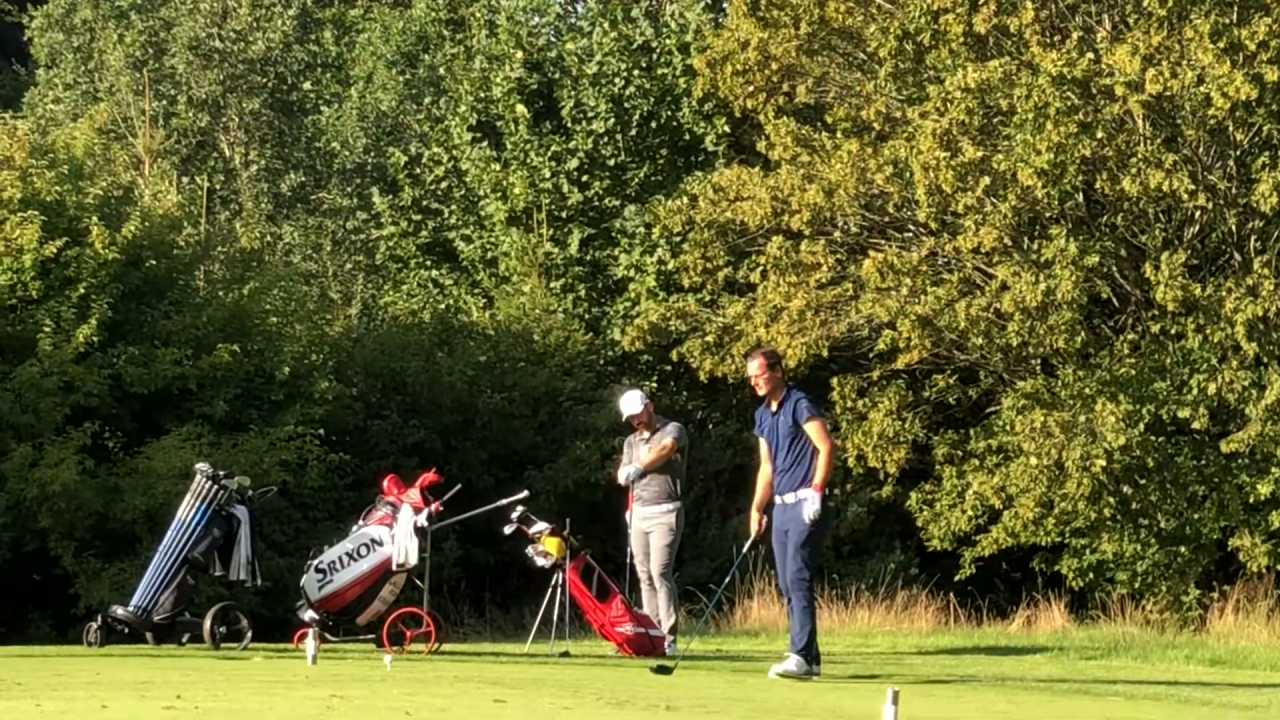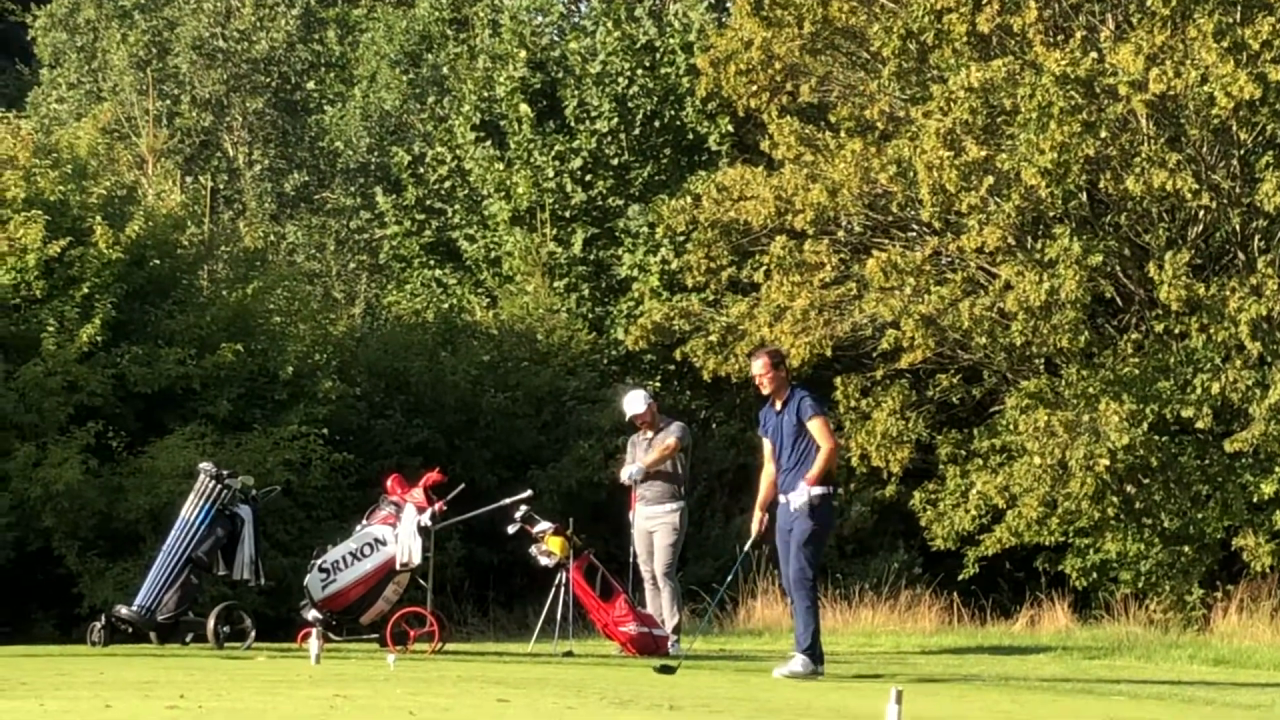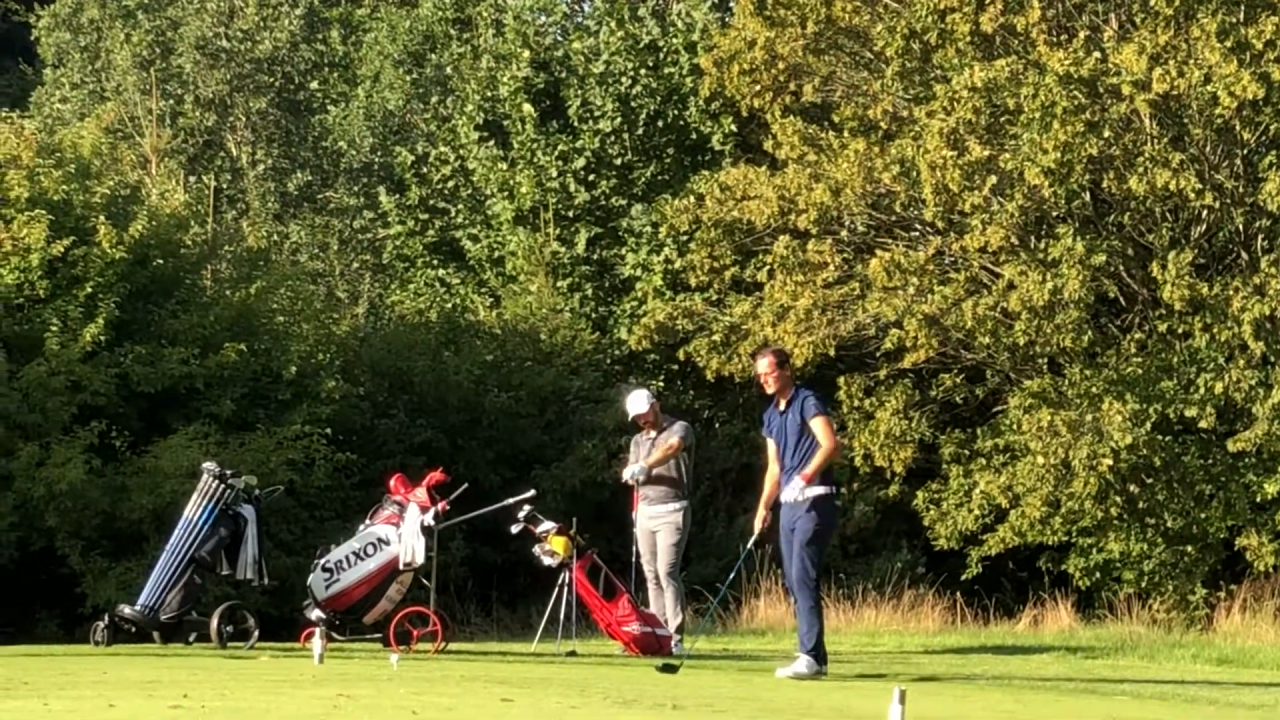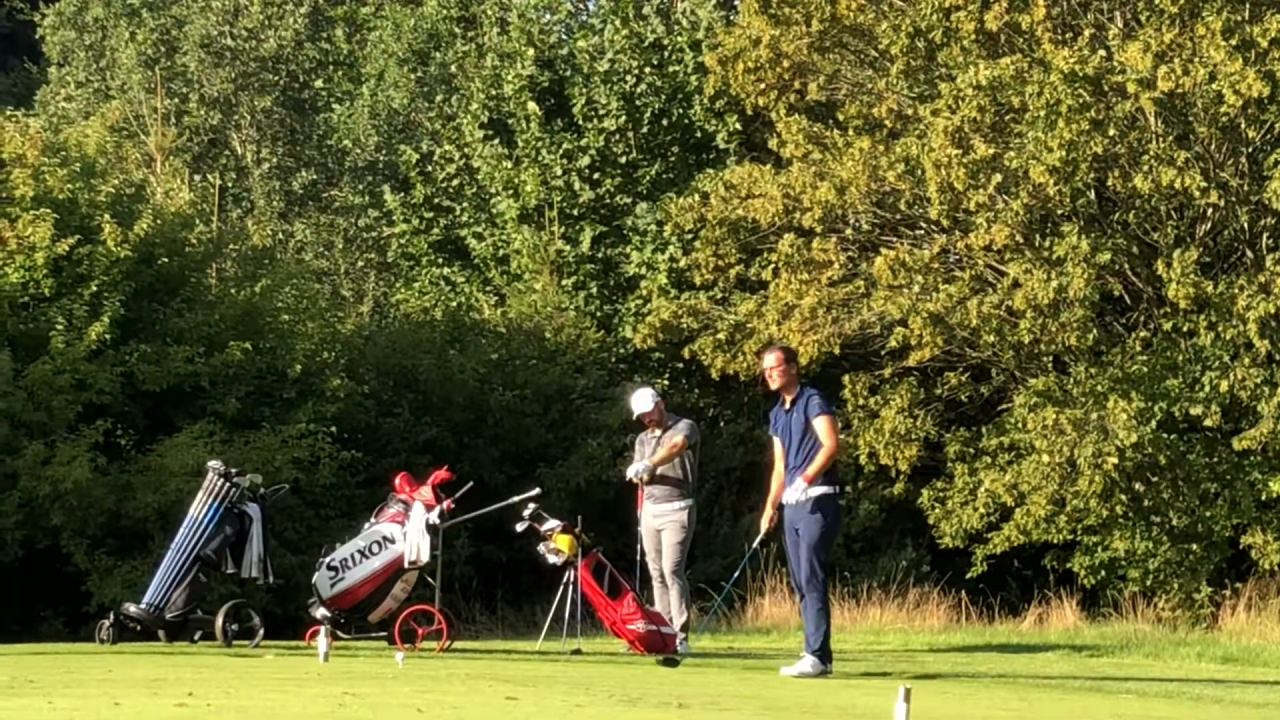
dt=0.1s
person 1, frame 1
left shoulder: (800, 403)
right shoulder: (762, 414)
left elbow: (826, 448)
left wrist: (816, 492)
right wrist: (756, 509)
left hip: (805, 504)
right hip: (781, 505)
left knee: (798, 579)
right knee: (787, 584)
left ankle: (800, 655)
right ankle: (810, 658)
person 1, frame 2
left shoulder: (804, 402)
right shoulder: (766, 415)
left elbow: (829, 446)
left wrist: (807, 483)
right wrist: (759, 509)
left hip: (811, 502)
right hip: (786, 506)
left knee: (802, 578)
right knee: (791, 583)
left ankle: (806, 656)
right ankle: (810, 657)
person 1, frame 3
left shoulder: (808, 401)
right shoulder: (770, 415)
left elbow: (830, 445)
left wrist: (803, 479)
right wrist: (763, 507)
left hip: (814, 501)
right hip: (789, 506)
left knee: (805, 578)
right knee: (795, 583)
left ankle: (810, 657)
right ankle: (815, 657)
person 1, frame 4
left shoulder: (813, 400)
right shoulder: (777, 414)
left elbow: (831, 444)
left wrist: (805, 480)
right wrist: (770, 506)
left hip: (817, 500)
right hip: (794, 505)
left knee: (812, 580)
right knee: (801, 583)
left ankle: (816, 657)
right ankle: (818, 656)
person 2, frame 1
left shoulder: (673, 429)
right shoulder: (631, 441)
left elbow: (665, 449)
right elbow: (623, 477)
left wrist: (639, 466)
right wrist: (637, 463)
left hip: (665, 513)
right hip: (638, 513)
left knee: (660, 573)
right knee: (644, 576)
left ankle: (669, 639)
person 2, frame 2
left shoulder: (677, 429)
right shoulder: (634, 441)
left elbow: (667, 450)
right elbow: (628, 478)
left wrist: (641, 466)
right wrist: (635, 470)
left hip: (669, 512)
right hip: (641, 513)
left knee: (663, 573)
right knee: (648, 575)
left ankle: (672, 638)
person 2, frame 3
left shoulder: (680, 429)
right shoulder: (637, 441)
left elbow: (670, 449)
right elbow: (631, 478)
left wrist: (643, 466)
right wrist: (637, 473)
left hip: (672, 512)
right hip: (644, 513)
left knee: (667, 572)
right knee: (652, 575)
left ankle: (676, 638)
person 2, frame 4
left shoulder: (684, 426)
right shoulder: (642, 439)
left elbow: (675, 447)
right elbow: (638, 476)
left wrist: (648, 464)
right wrist: (643, 474)
left hip: (677, 510)
right hip: (650, 510)
left knee: (672, 570)
right knee: (657, 573)
left ankle: (681, 636)
